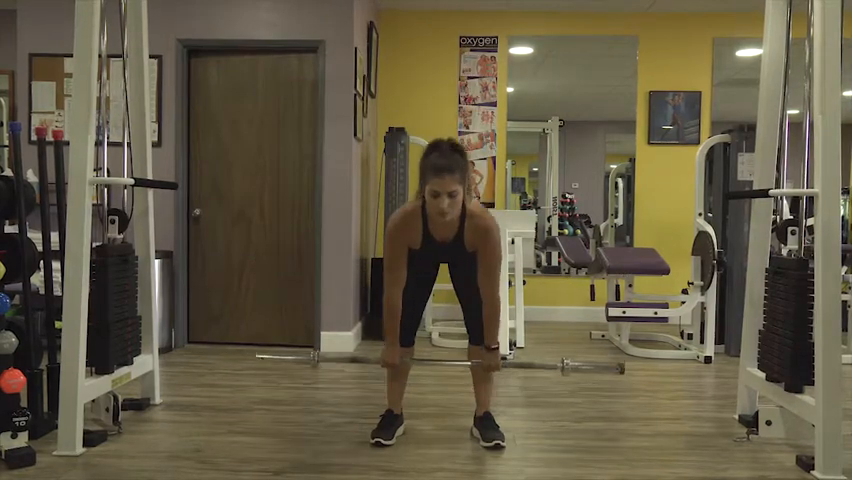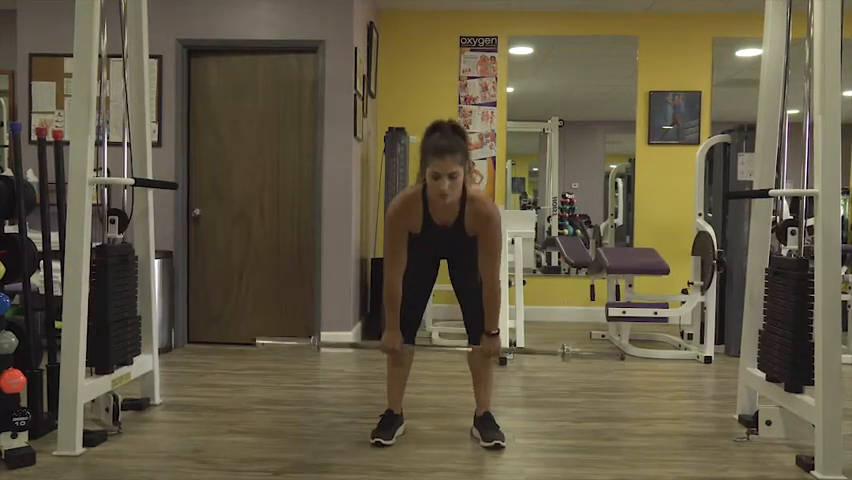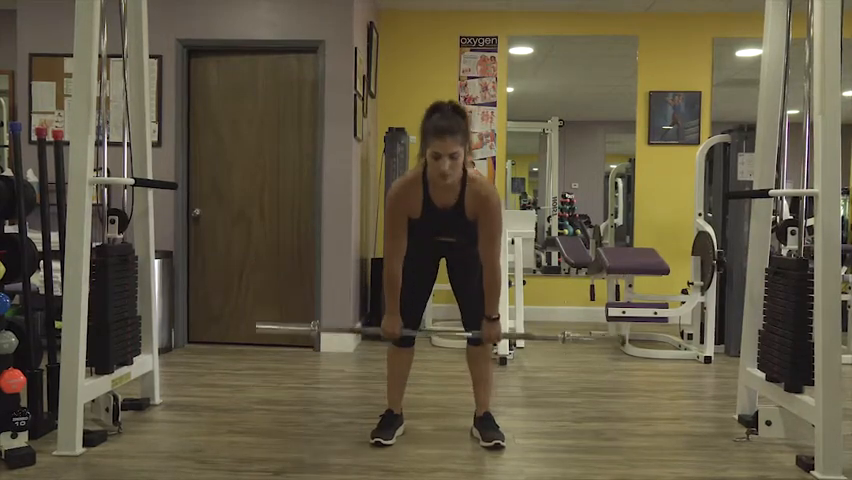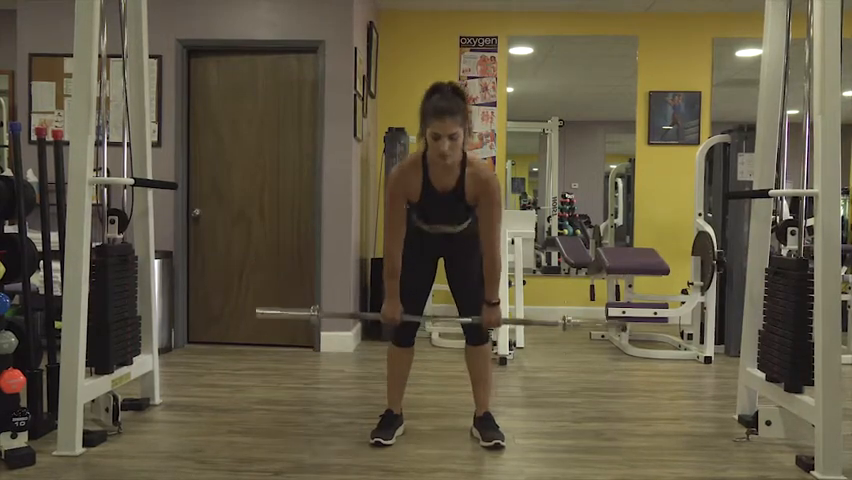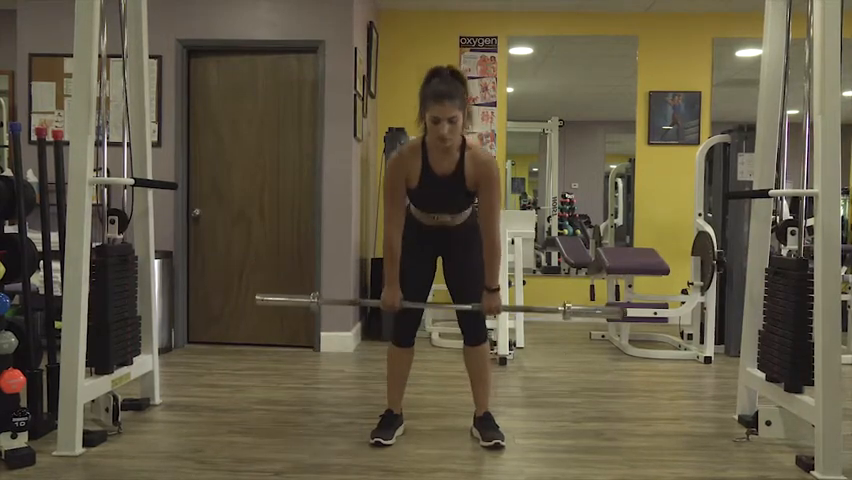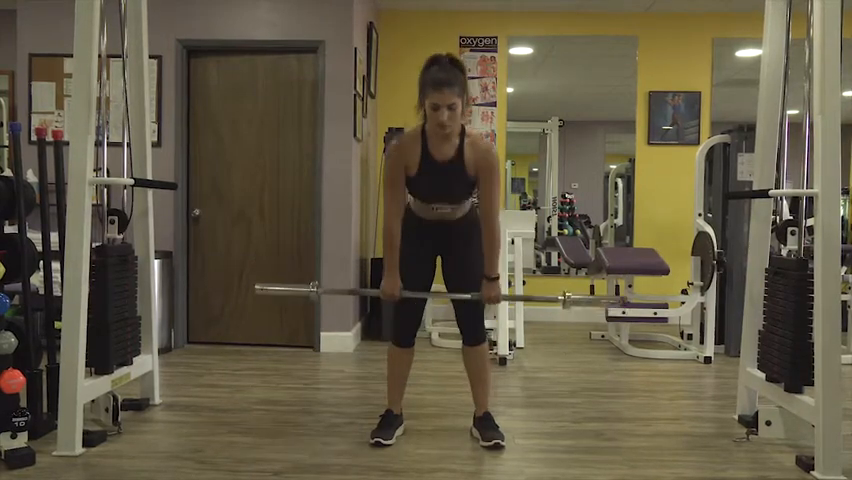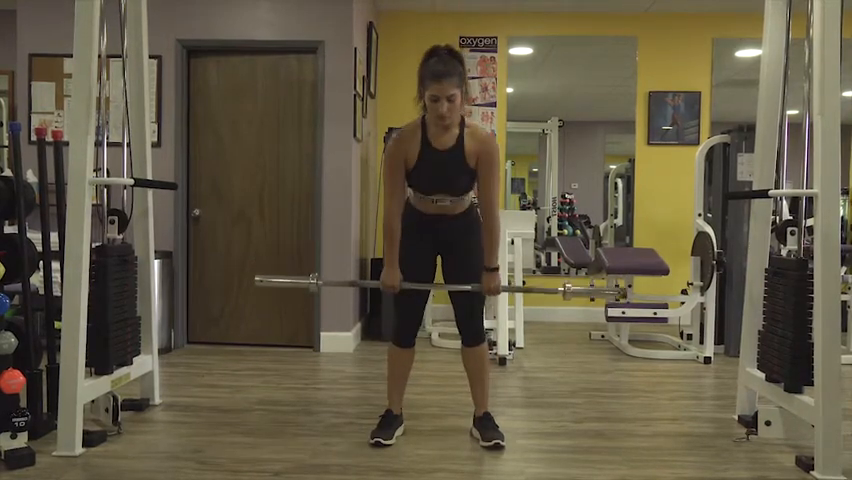
dt=0.1s
person 1, frame 1
left shoulder: (483, 224)
right shoulder: (402, 222)
left elbow: (490, 294)
right elbow: (393, 291)
left wrist: (492, 346)
right wrist: (390, 345)
left hip: (465, 258)
right hip: (421, 258)
left knee: (478, 329)
right knee: (405, 329)
left ankle: (483, 416)
right ankle: (393, 414)
person 1, frame 2
left shoulder: (484, 210)
right shoulder: (402, 207)
left elbow: (490, 279)
right elbow: (393, 276)
left wrist: (492, 332)
right wrist: (391, 330)
left hip: (465, 253)
right hip: (421, 253)
left knee: (478, 329)
right knee: (405, 328)
left ankle: (483, 416)
right ankle: (393, 414)
person 1, frame 3
left shoulder: (484, 193)
right shoulder: (403, 191)
left elbow: (490, 262)
right elbow: (394, 259)
left wrist: (492, 318)
right wrist: (392, 313)
left hip: (465, 247)
right hip: (420, 246)
left knee: (477, 328)
right knee: (404, 328)
left ankle: (483, 416)
right ankle: (393, 414)
person 1, frame 4
left shoulder: (483, 177)
right shoulder: (403, 174)
left elbow: (491, 246)
right elbow: (393, 243)
left wrist: (492, 301)
right wrist: (392, 297)
left hip: (465, 243)
right hip: (418, 243)
left knee: (477, 326)
right knee: (403, 324)
left ankle: (483, 416)
right ankle: (393, 414)
person 1, frame 5
left shoulder: (482, 163)
right shoulder: (403, 160)
left elbow: (490, 231)
right elbow: (393, 227)
left wrist: (491, 289)
right wrist: (391, 285)
left hip: (463, 237)
right hip: (417, 237)
left knee: (474, 326)
right knee: (404, 326)
left ankle: (482, 416)
right ankle: (393, 414)
person 1, frame 6
left shoulder: (482, 152)
right shoulder: (402, 149)
left elbow: (490, 219)
right elbow: (392, 215)
left wrist: (491, 277)
right wrist: (391, 273)
left hip: (462, 235)
right hip: (416, 235)
left knee: (473, 326)
right knee: (404, 325)
left ankle: (482, 416)
right ankle: (393, 414)
person 1, frame 7
left shoulder: (481, 142)
right shoulder: (403, 141)
left elbow: (489, 210)
right elbow: (392, 207)
left wrist: (491, 268)
right wrist: (390, 265)
left hip: (462, 230)
right hip: (416, 230)
left knee: (472, 326)
right knee: (405, 325)
left ankle: (482, 416)
right ankle: (393, 414)
